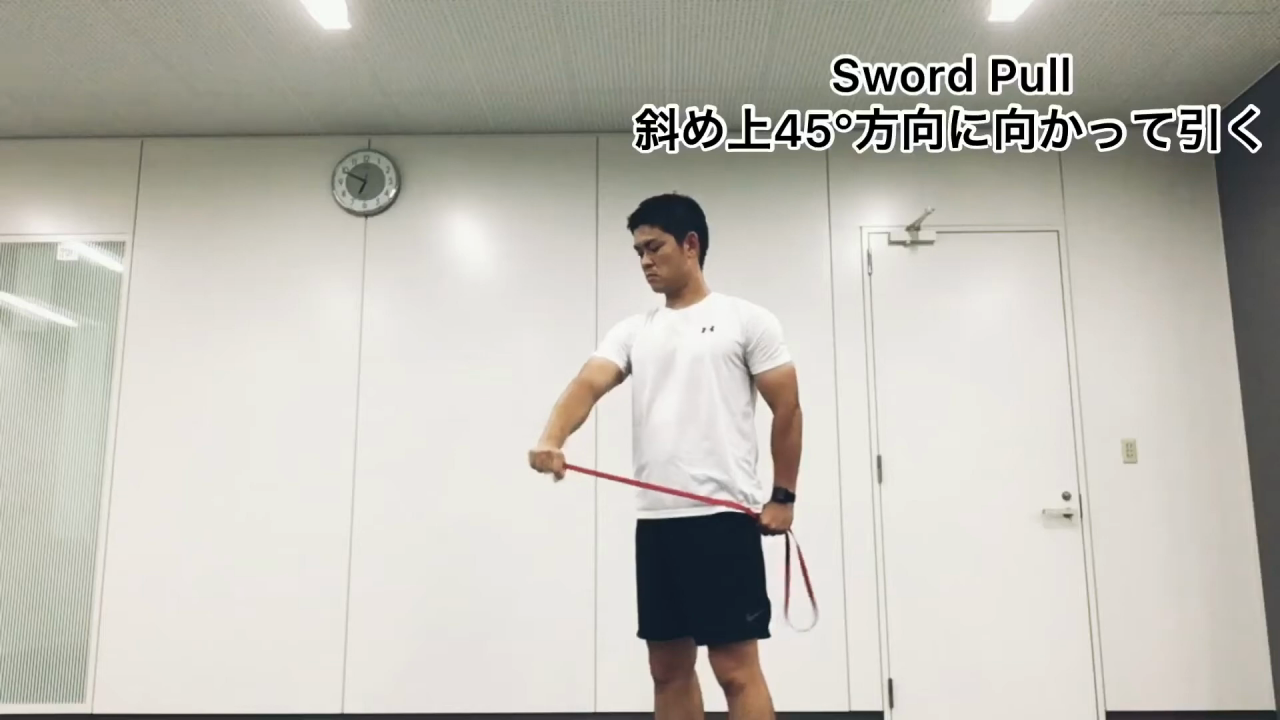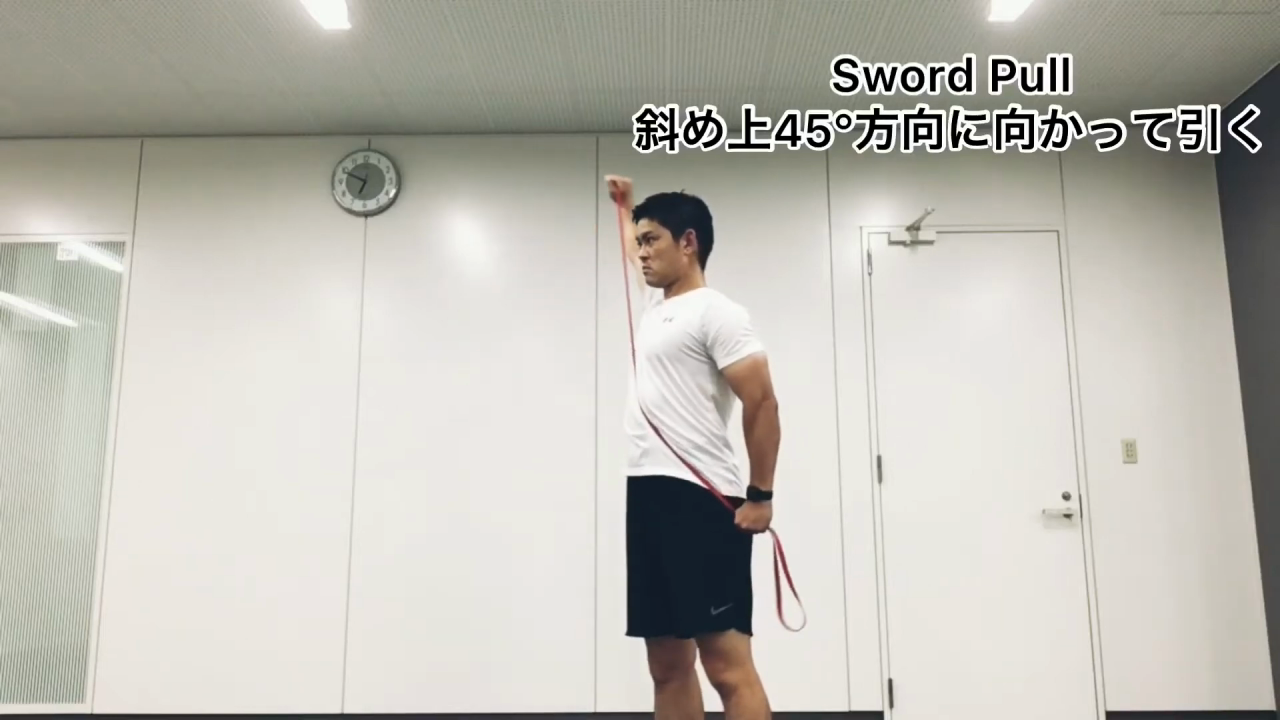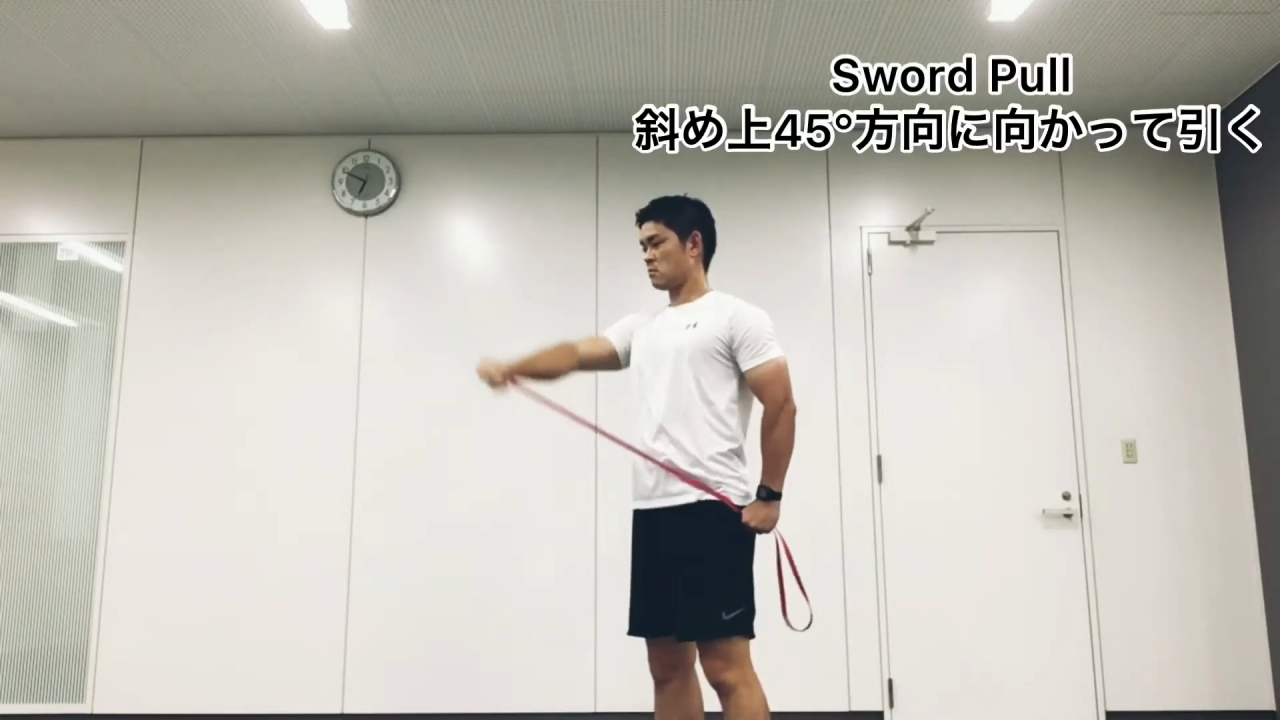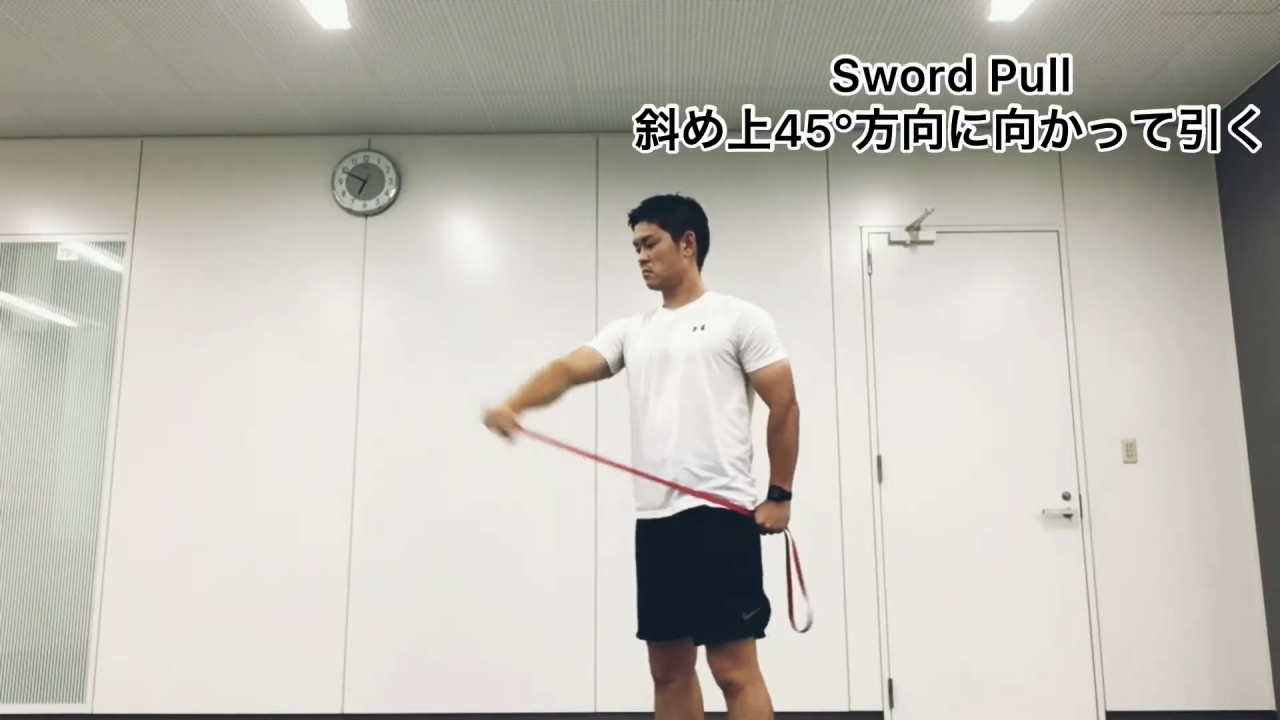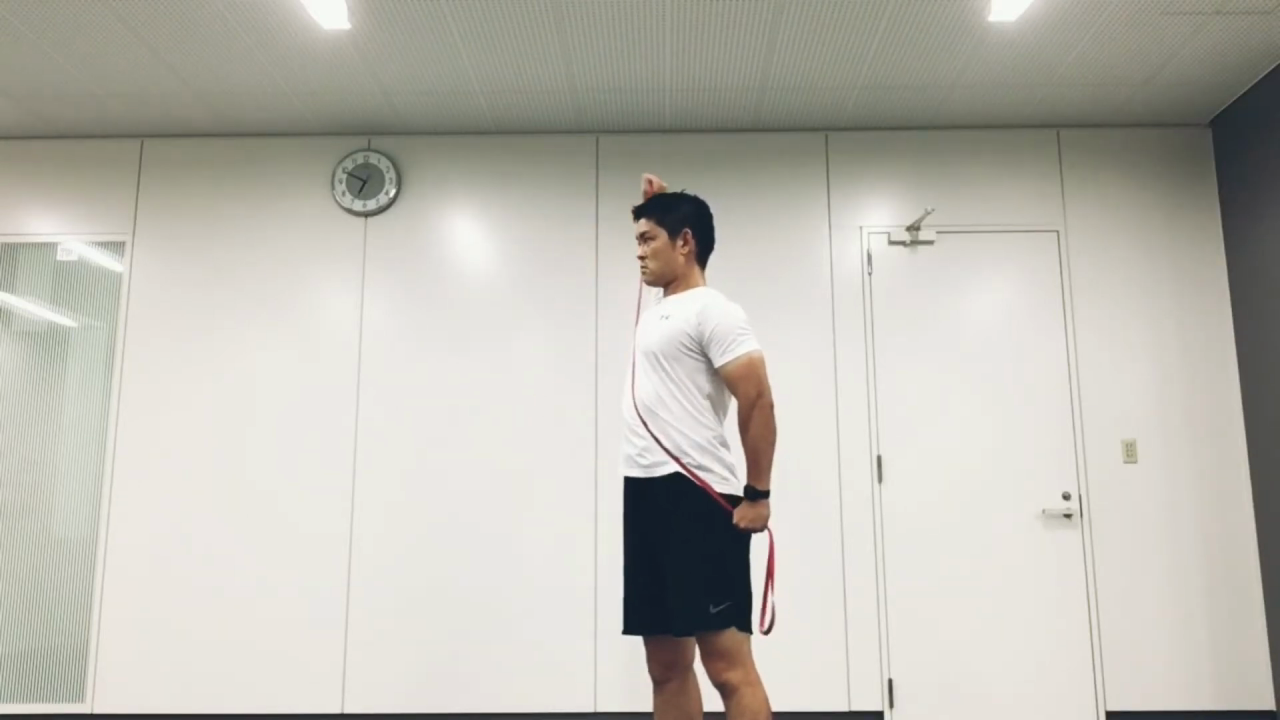
dt=1s
person 1, frame 1
left shoulder: (747, 320)
right shoulder: (633, 331)
left elbow: (788, 410)
right elbow: (587, 385)
left wrist: (782, 497)
right wrist: (552, 439)
left hip: (724, 519)
right hip: (656, 520)
left knee: (736, 668)
right knee: (669, 668)
person 1, frame 2
left shoulder: (715, 313)
right shoulder: (656, 303)
left elbow: (761, 403)
right elbow: (635, 251)
left wrist: (760, 496)
right wrist: (623, 204)
left hip: (700, 500)
right hip: (647, 497)
left knee: (726, 663)
right knee: (668, 665)
person 1, frame 3
left shoulder: (737, 317)
right shoulder: (643, 327)
left elbow: (781, 406)
right elbow: (575, 354)
left wrist: (769, 495)
right wrist: (511, 366)
left hip: (711, 511)
right hip: (652, 511)
left knee: (727, 666)
right knee: (668, 665)
person 1, frame 4
left shoulder: (740, 319)
right shoulder: (632, 330)
left elbow: (785, 406)
right elbow: (568, 369)
left wrist: (779, 495)
right wrist: (514, 404)
left hip: (719, 514)
right hip: (655, 518)
left knee: (734, 668)
right knee: (669, 668)
person 1, frame 5
left shoulder: (711, 312)
right shoulder: (664, 306)
left elbow: (757, 402)
right elbow: (657, 254)
left wrist: (757, 495)
right wrist: (653, 202)
left hip: (697, 500)
right hip: (645, 497)
left knee: (727, 662)
right knee: (666, 663)
